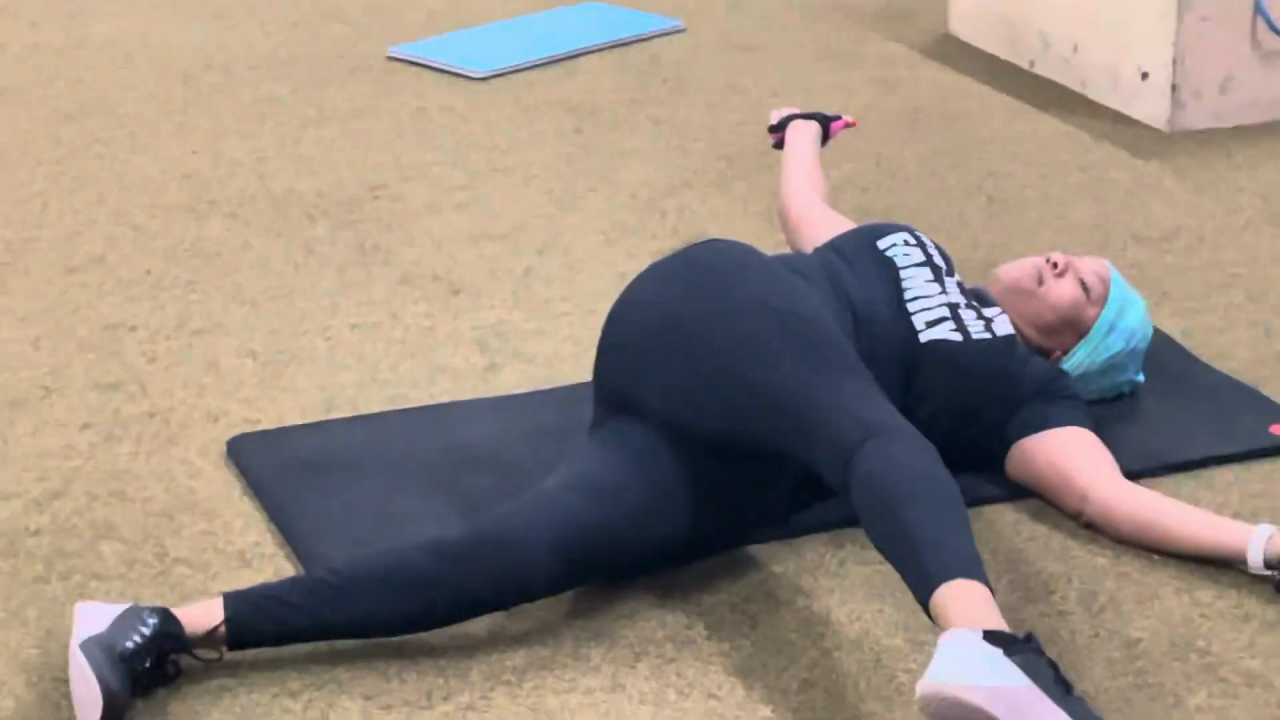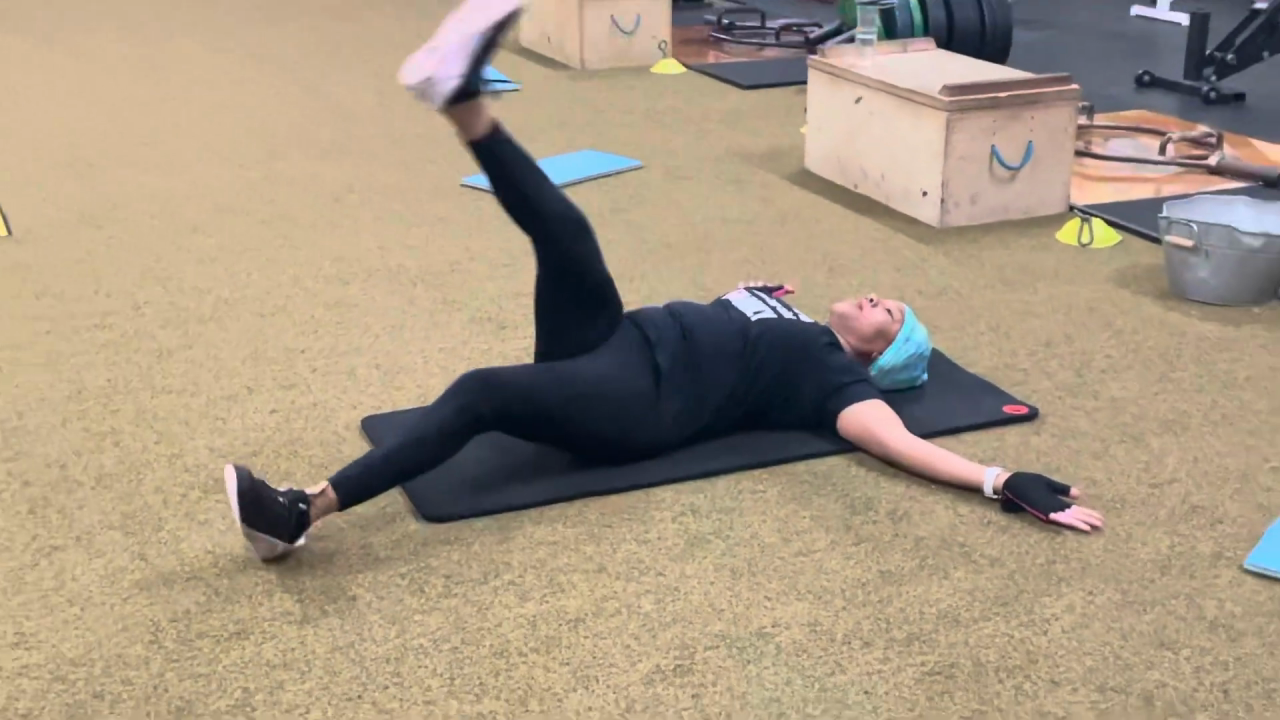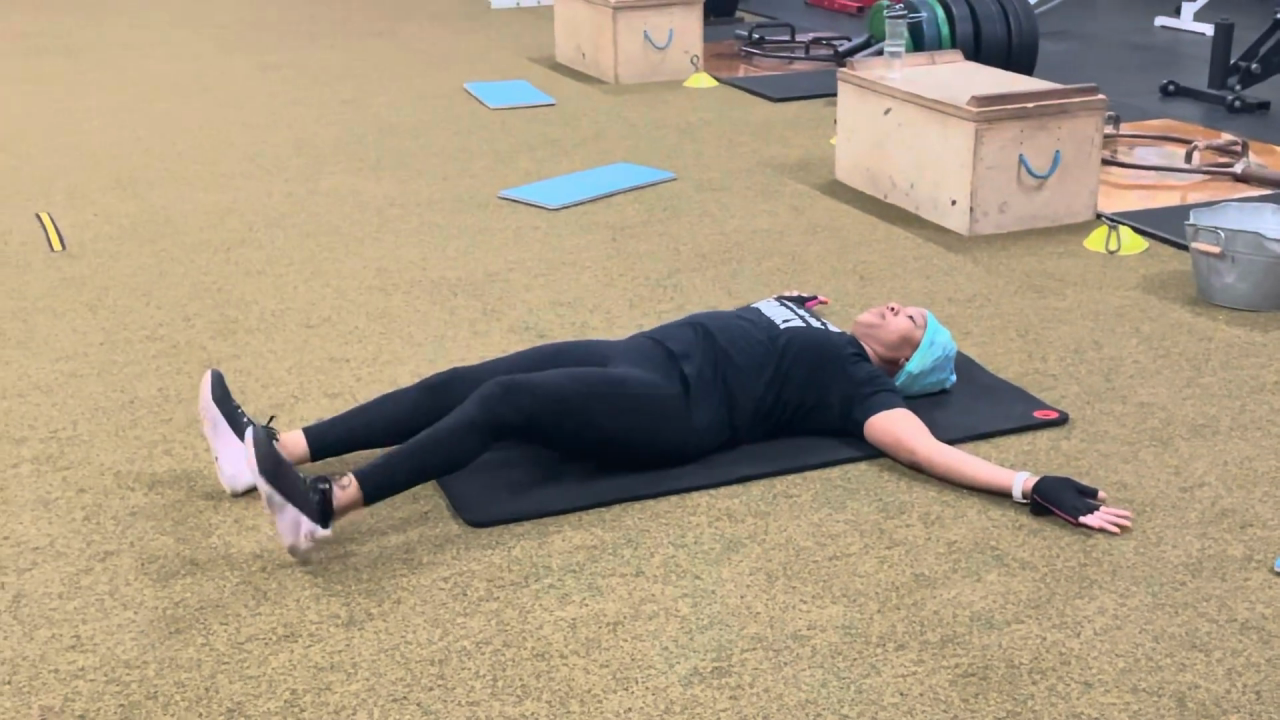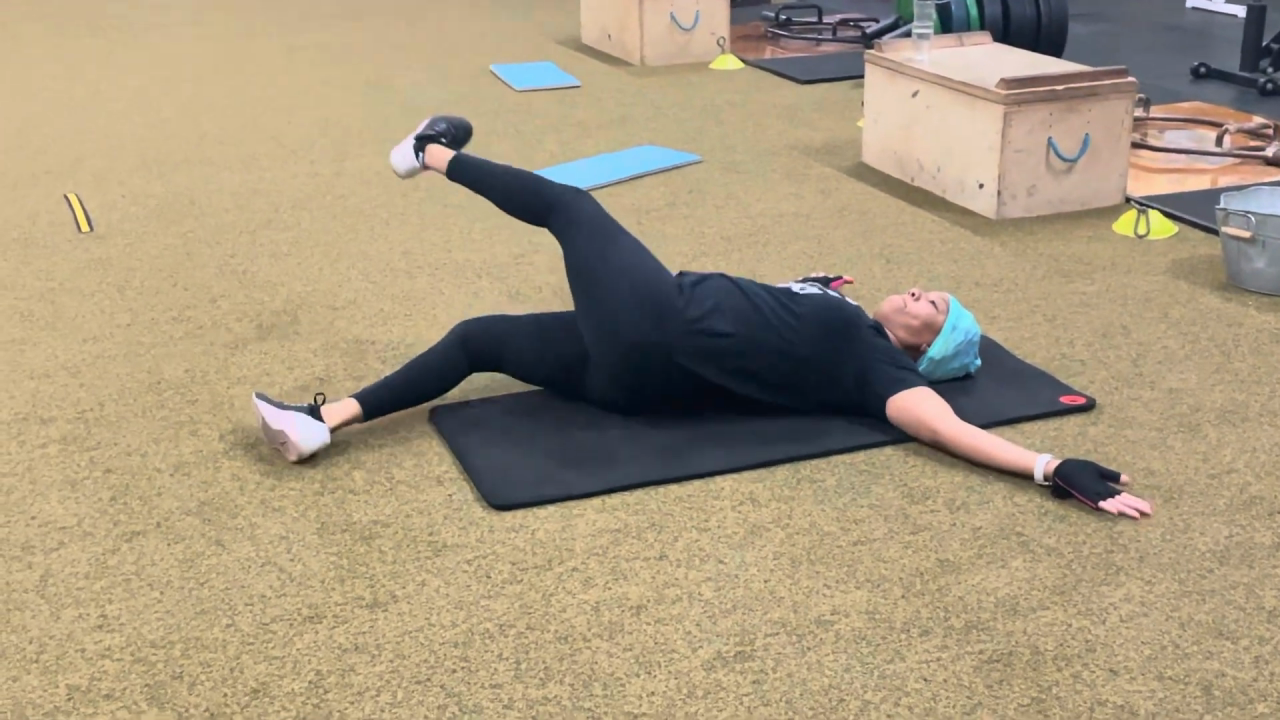
dt=1s
person 1, frame 1
left shoulder: (1016, 393)
right shoulder: (899, 246)
left elbow: (1106, 498)
right elbow: (804, 218)
right wrist: (799, 136)
left hip: (717, 474)
right hip: (706, 309)
left knee: (532, 550)
right knee: (869, 433)
person 1, frame 2
left shoulder: (837, 380)
right shoulder: (794, 323)
left elbow: (905, 447)
left wrist: (1008, 485)
right wrist: (752, 292)
left hip: (636, 404)
right hip: (615, 345)
left knee: (479, 396)
right knee: (564, 234)
left ankle: (299, 515)
person 1, frame 3
left shoulder: (862, 385)
right shoulder: (815, 329)
left elbow: (936, 454)
left wrist: (1037, 488)
right wrist: (780, 302)
left hip: (670, 409)
right hip: (637, 355)
left knee: (499, 404)
right knee: (460, 381)
left ankle: (322, 501)
right ankle: (270, 456)
person 1, frame 4
left shoulder: (882, 372)
right shoulder: (848, 330)
left elbow: (951, 430)
left wrist: (1055, 469)
right wrist: (810, 280)
left hip: (651, 338)
right hip: (647, 375)
left knee: (567, 202)
right knee: (478, 336)
left ankle: (435, 156)
right ankle: (321, 422)
